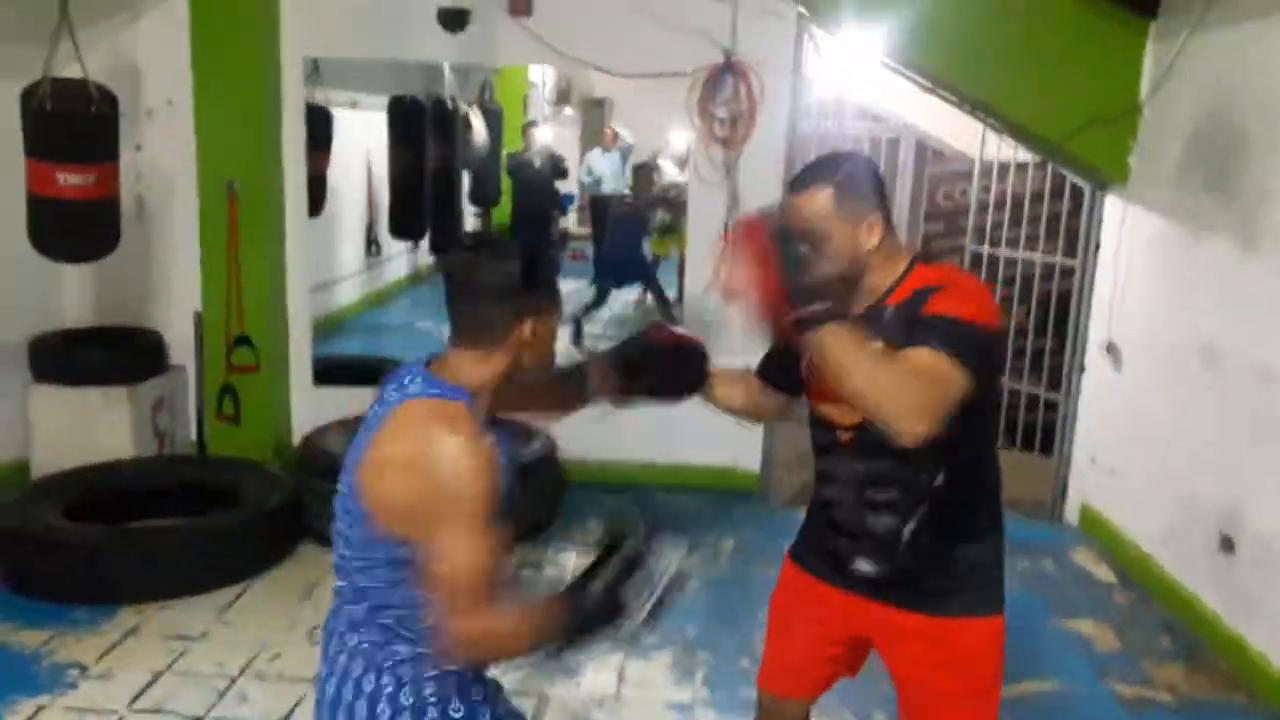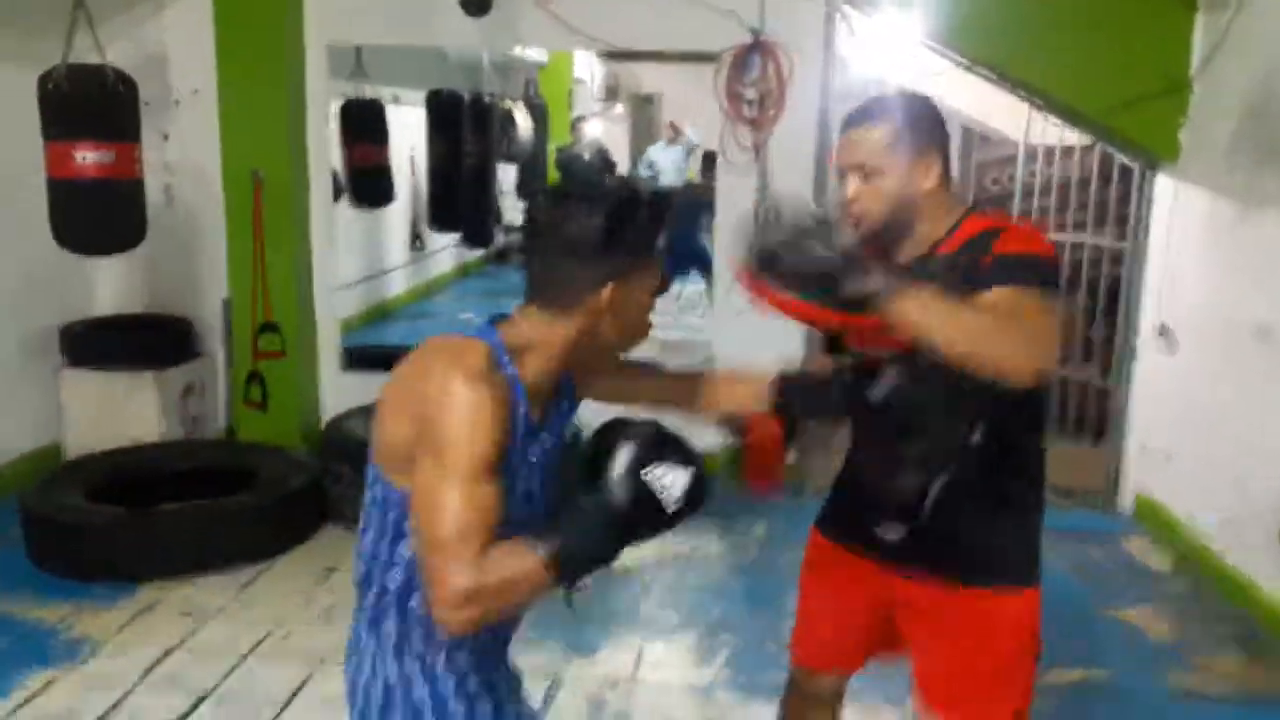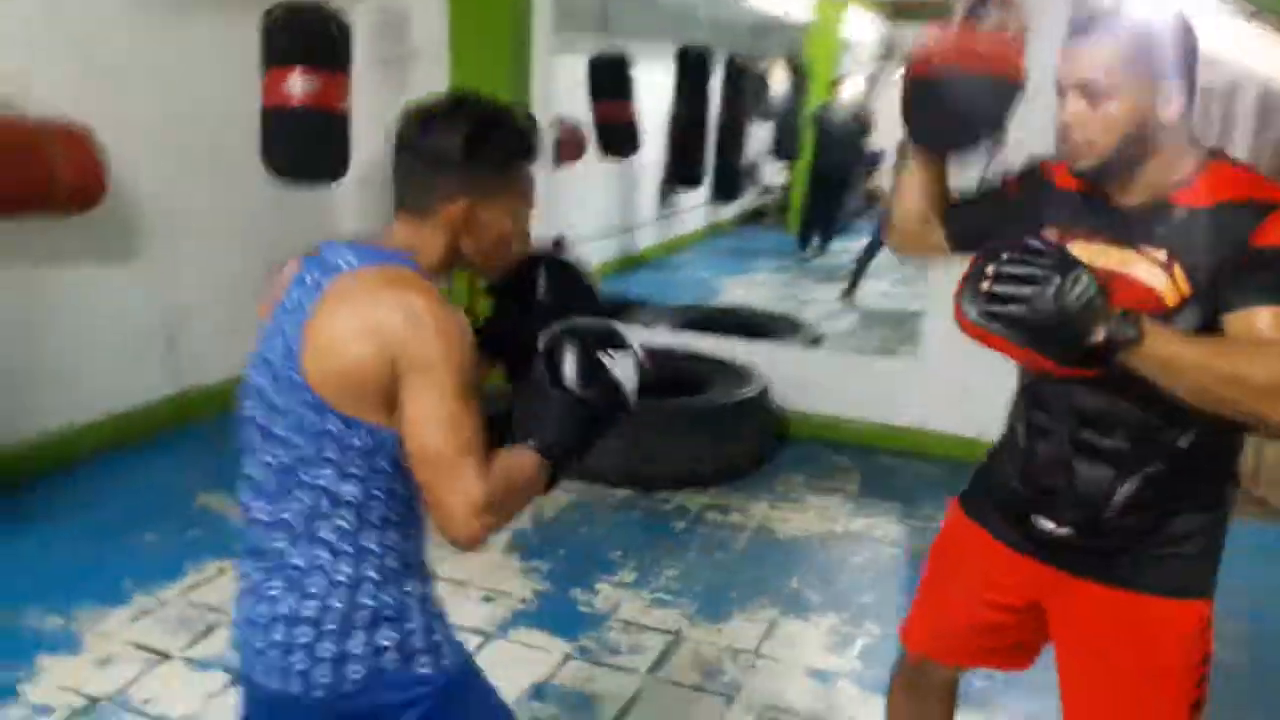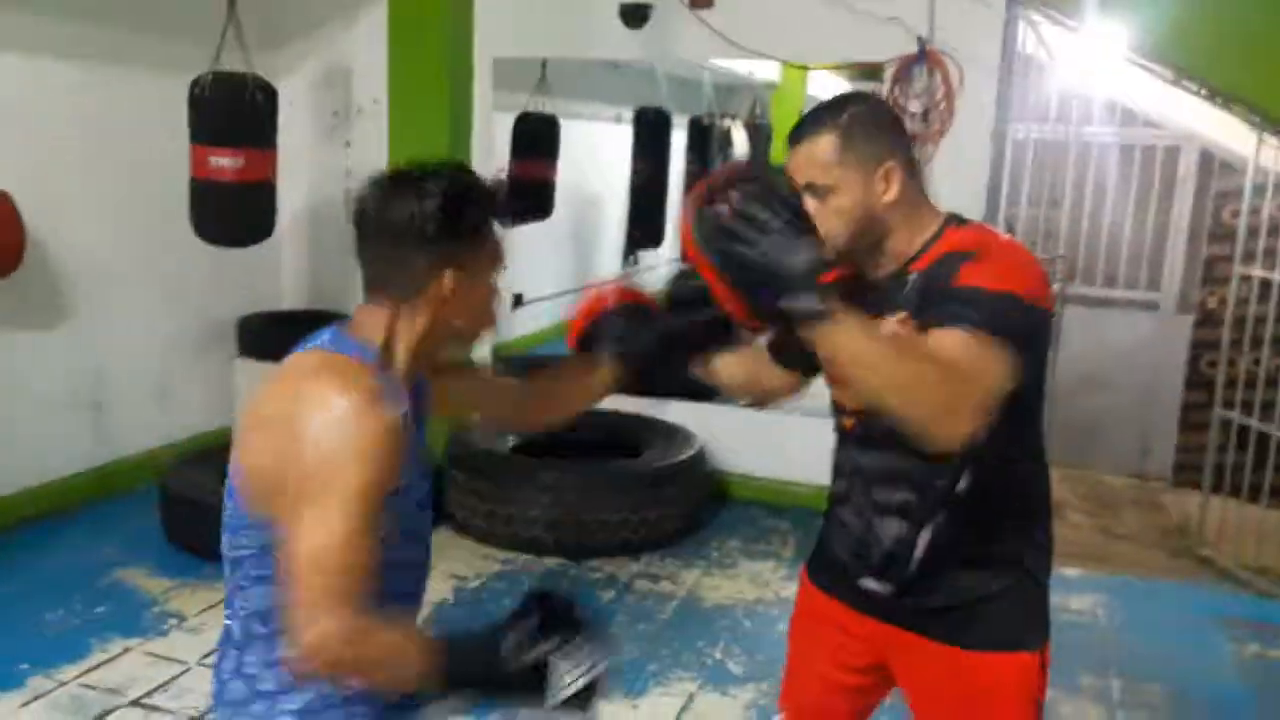
dt=0.5s
person 1, frame 1
left shoulder: (954, 302)
right shoulder: (811, 304)
left elbow: (914, 419)
right elbow: (763, 400)
left wrist: (814, 307)
left hip: (944, 584)
right hip: (830, 560)
person 1, frame 2
left shoulder: (1002, 250)
right shoulder: (871, 261)
left elbow: (1023, 356)
left wrist: (868, 282)
left hip: (976, 557)
right hip: (856, 527)
person 1, frame 3
right shoulder: (1050, 190)
right elbow: (912, 235)
left wrist: (1103, 321)
right wrist: (926, 149)
left hip: (1144, 556)
right hip: (1010, 510)
person 1, frame 4
left shoulder: (991, 272)
right shoulder: (835, 276)
left elbow: (948, 415)
right elbow: (770, 378)
left wrist: (803, 300)
left hip: (977, 606)
right hip: (848, 578)
person 2, frame 1
left shoulder: (418, 385)
right shoulder: (452, 447)
left elbow: (545, 392)
right elbow: (466, 633)
left wrist: (628, 371)
right wrist: (580, 608)
person 2, frame 2
left shoulder: (549, 366)
right shoulder: (460, 388)
left elbow: (697, 391)
right elbow: (459, 598)
right wrist: (600, 530)
left hip: (440, 676)
person 2, frame 3
left shoulder: (317, 271)
right shoulder: (416, 314)
right elbow: (469, 514)
left wrist: (501, 337)
right wrist: (559, 429)
right hip: (361, 644)
person 2, frame 4
left shoulder: (383, 369)
right shoulder: (341, 406)
left elbow: (523, 406)
right elbow: (324, 641)
left wrist: (626, 354)
right wrist: (478, 658)
